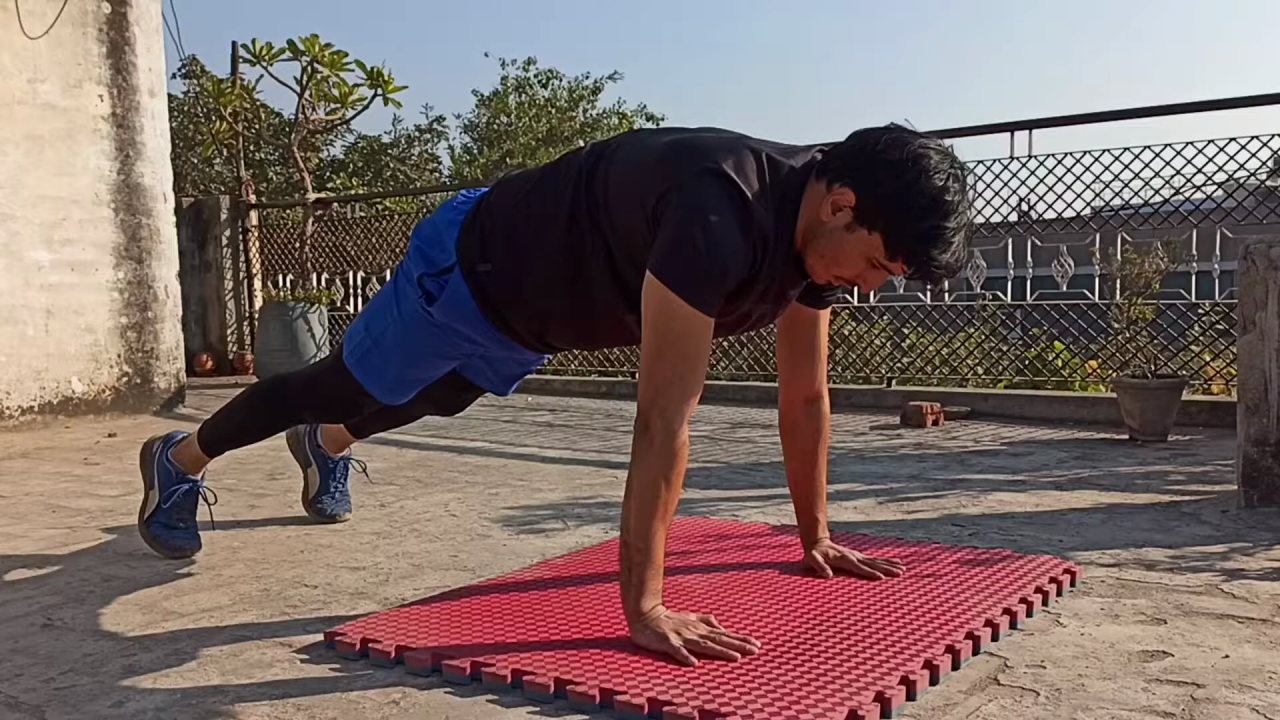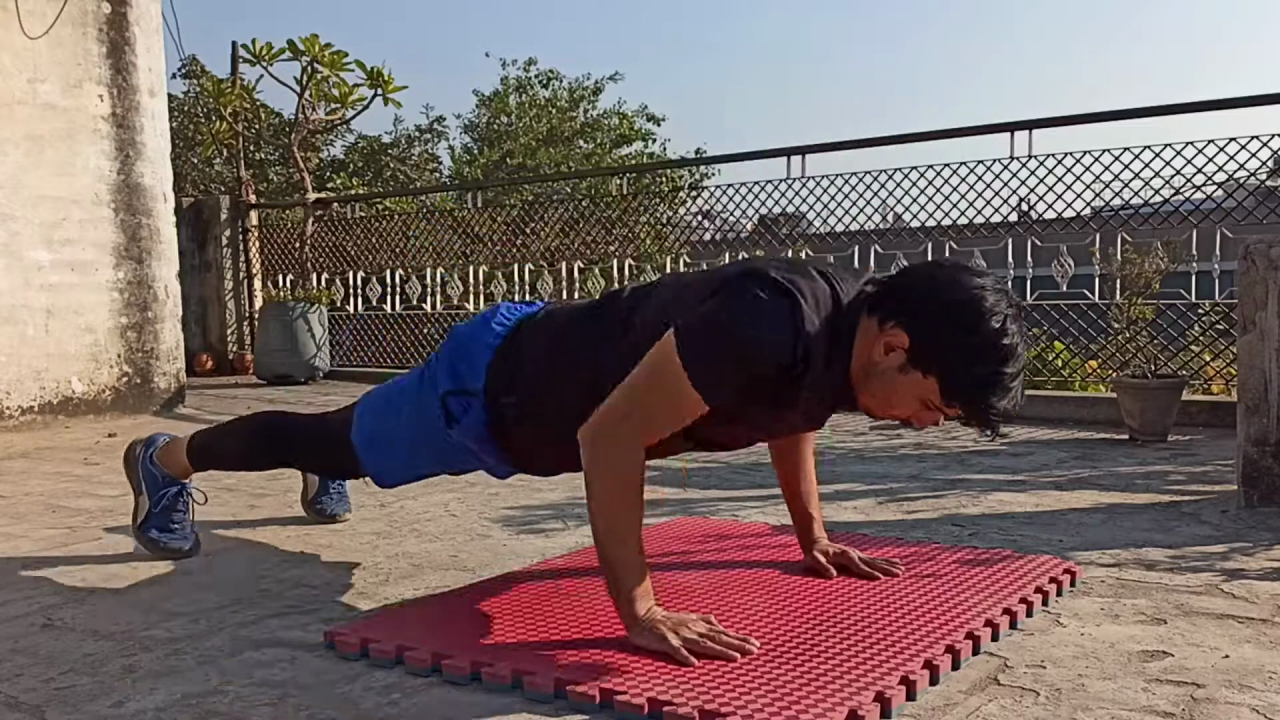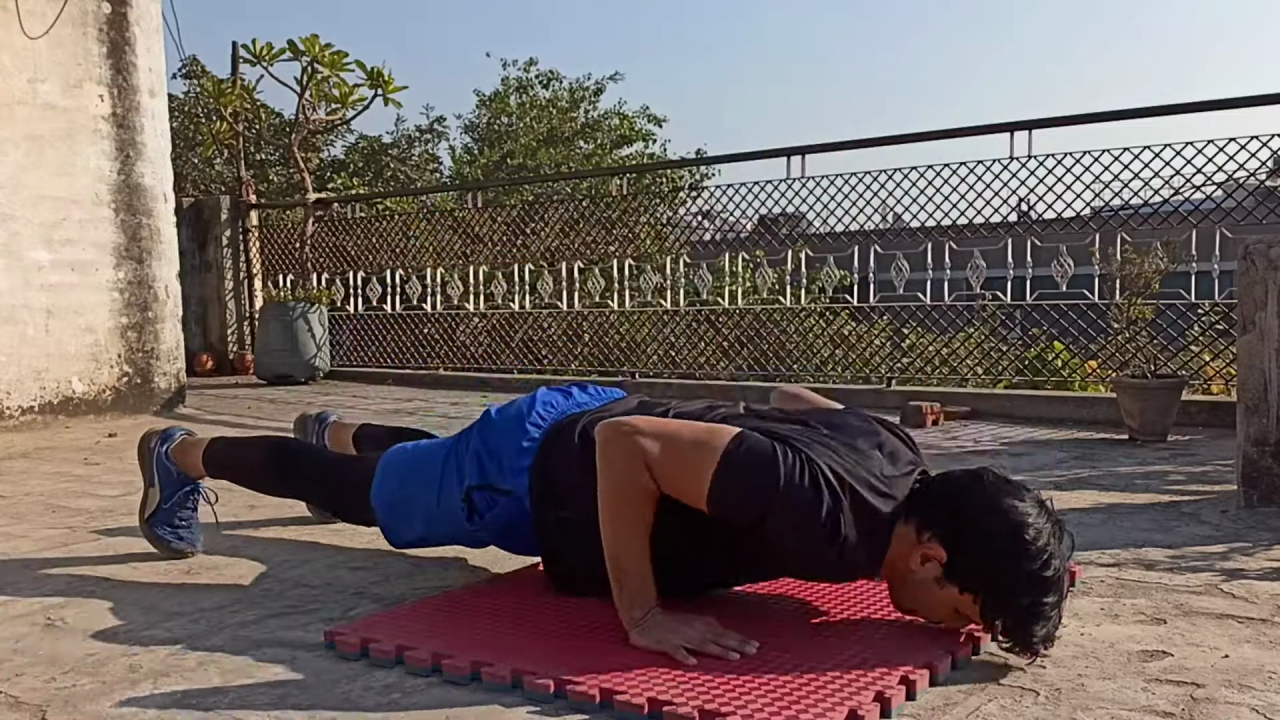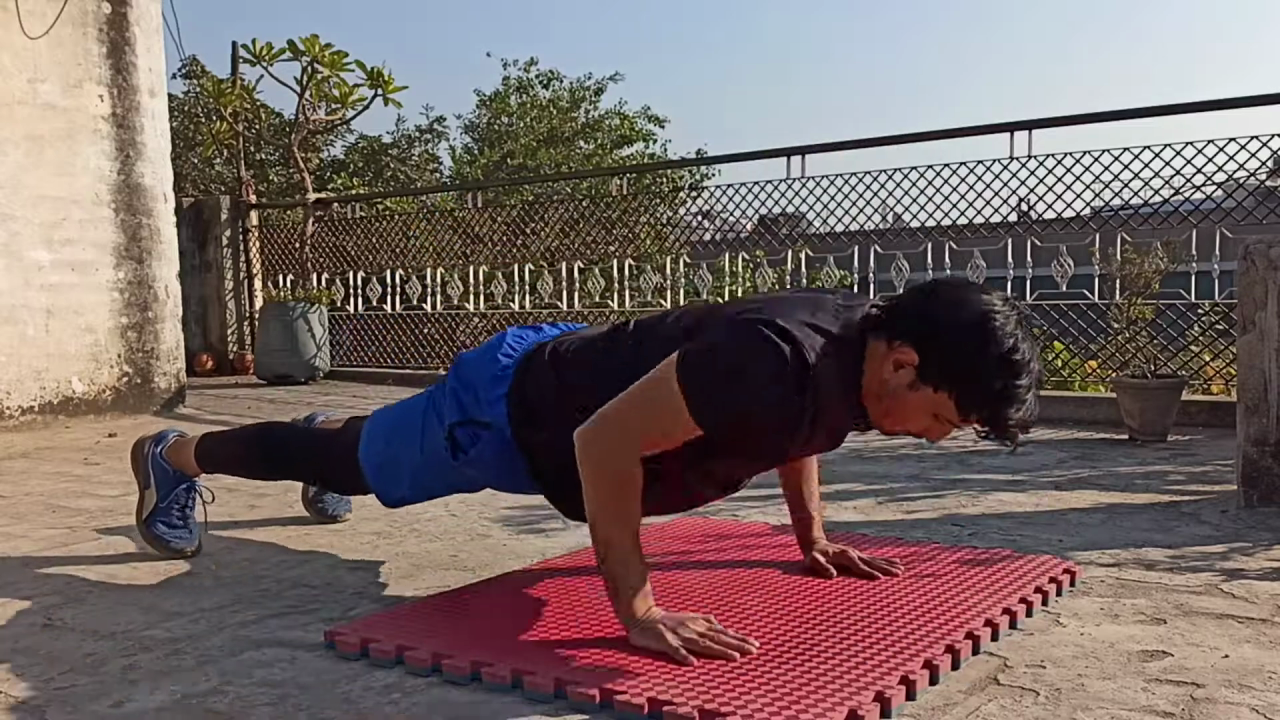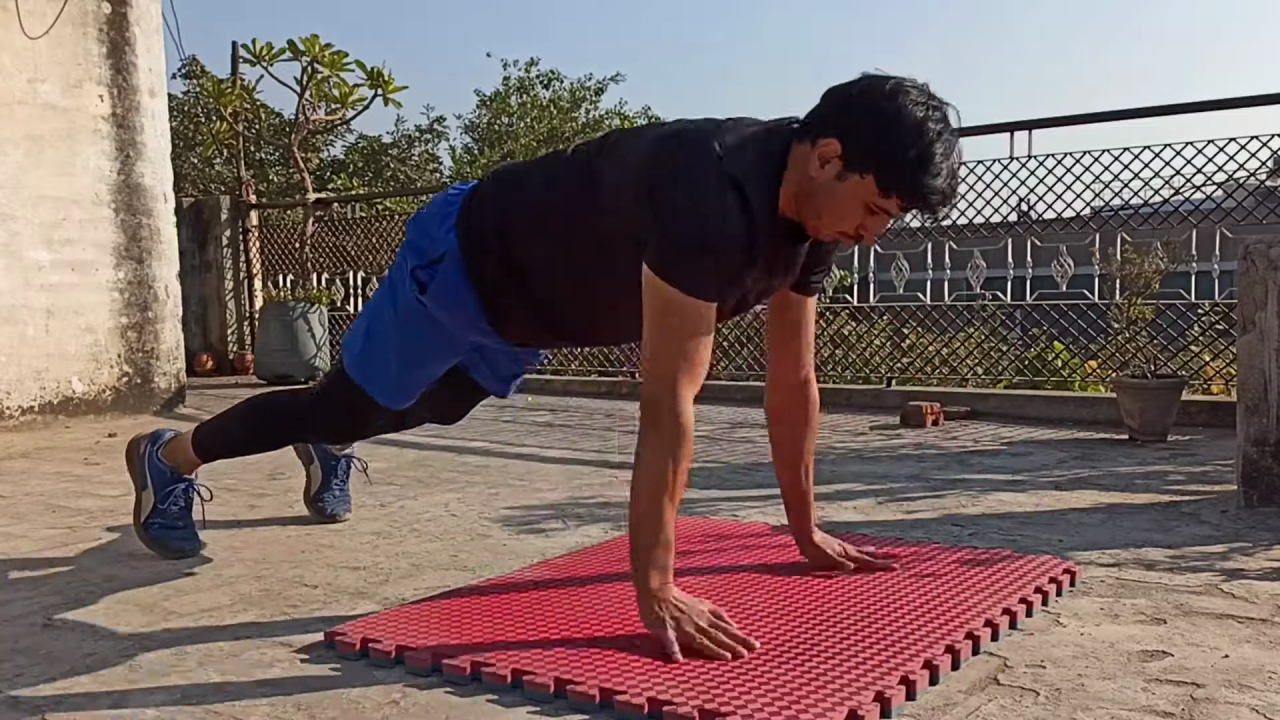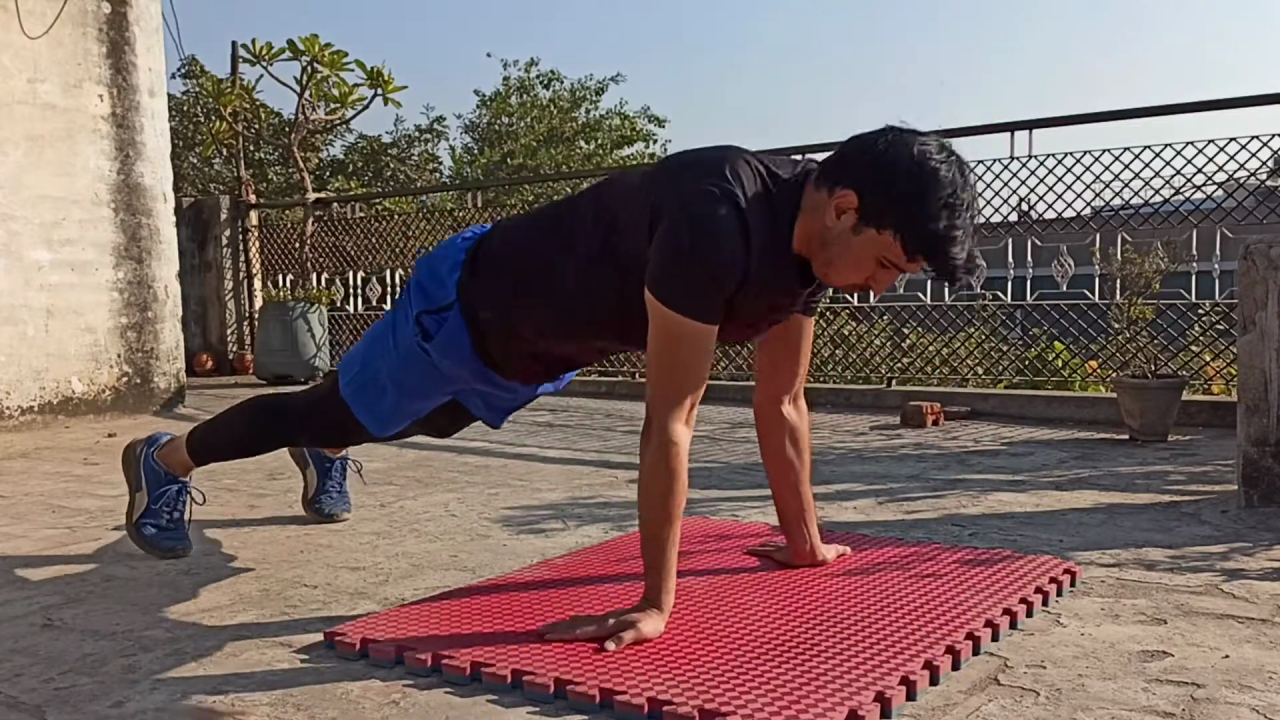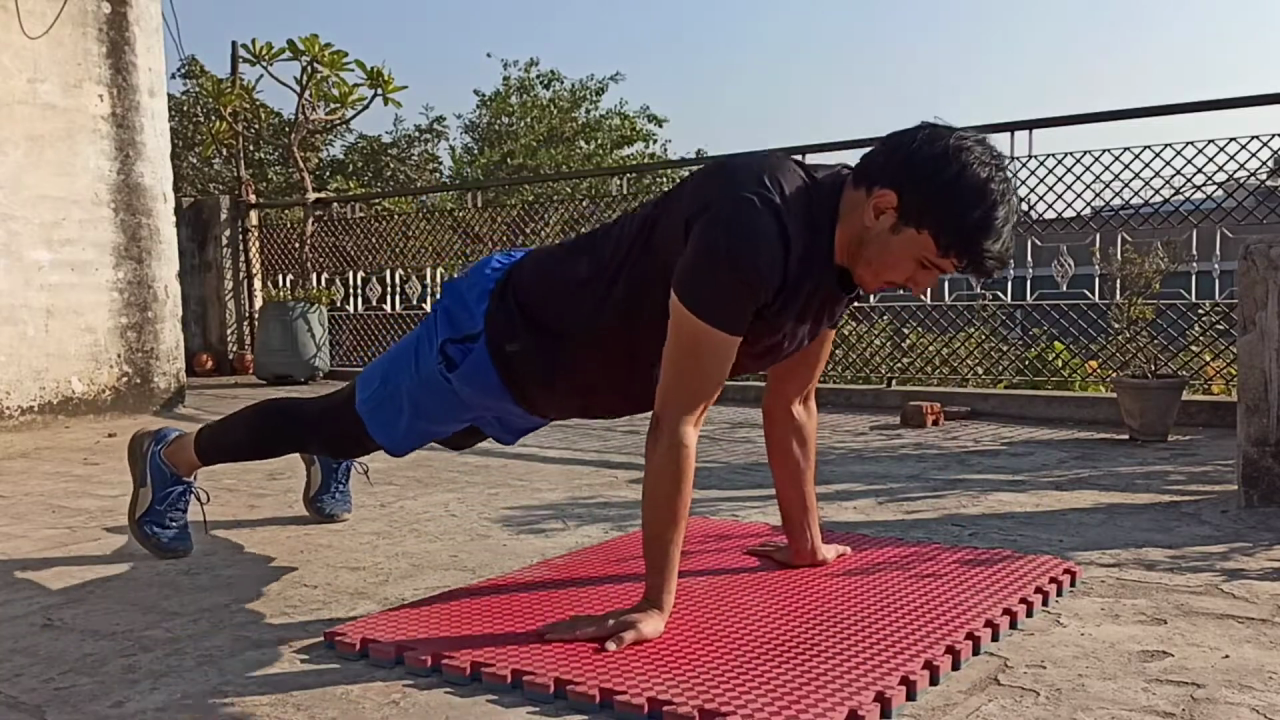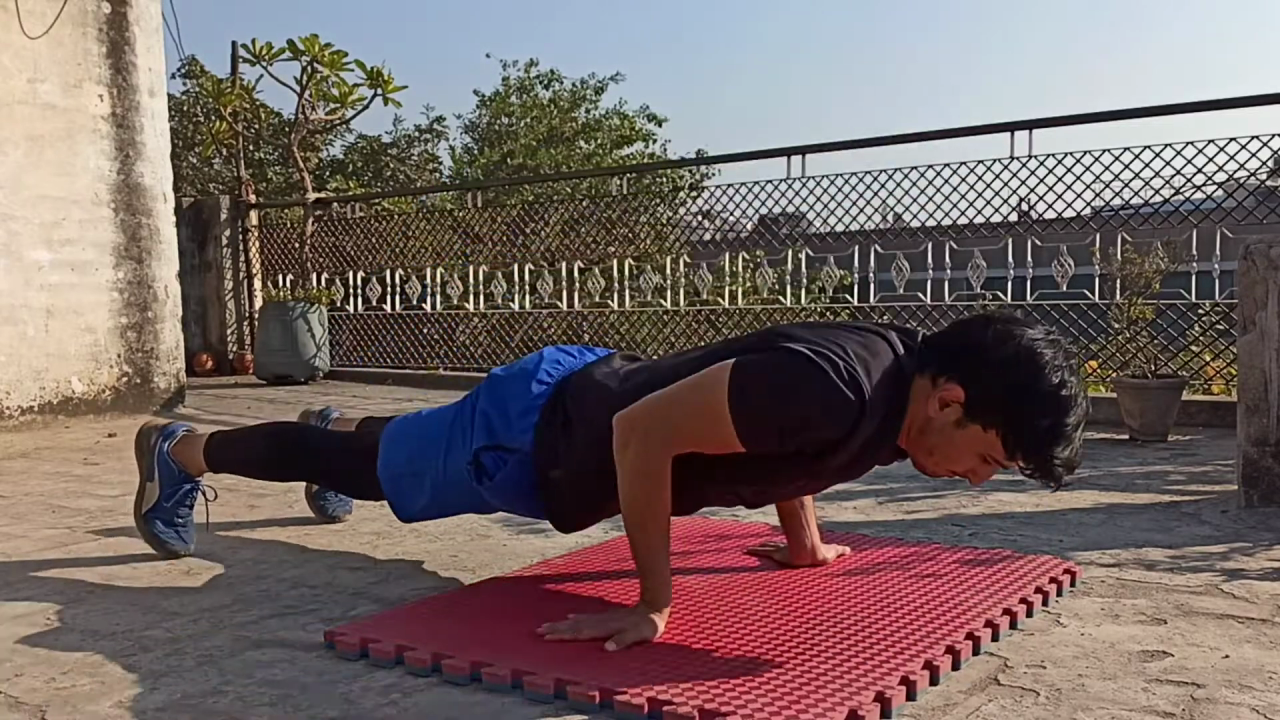
dt=0.3s
person 1, frame 1
left shoulder: (814, 232)
right shoulder: (722, 212)
left elbow: (804, 391)
right elbow: (664, 417)
left wrist: (815, 537)
right wrist: (643, 605)
left hip: (536, 306)
right hip: (472, 266)
left knee: (418, 401)
right knee: (342, 386)
left ankle: (325, 451)
right ankle: (179, 458)
person 1, frame 2
left shoulder: (849, 327)
right shoulder: (772, 320)
left elbow: (787, 419)
right elbow: (607, 436)
left wrist: (814, 540)
right wrist: (635, 603)
left hip: (550, 377)
right hip: (497, 382)
right knee: (345, 445)
left ankle: (321, 464)
right ankle: (167, 458)
person 1, frame 3
left shoulder: (898, 468)
right shoulder: (816, 505)
left elbow: (794, 398)
right elbow: (627, 445)
right wrist: (642, 615)
left hip: (585, 425)
right hip: (538, 476)
left knee: (420, 461)
right knee: (356, 492)
left ankle: (336, 431)
right ankle: (182, 453)
person 1, frame 4
left shoulder: (860, 336)
right shoulder: (779, 362)
left elbow: (795, 426)
right elbow: (605, 440)
left wrist: (812, 539)
right wrist: (636, 606)
left hip: (572, 361)
right hip: (513, 406)
right knee: (350, 467)
left ankle: (327, 432)
right ankle: (174, 455)
person 1, frame 5
left shoulder: (808, 222)
right shoulder: (713, 190)
left elbow: (793, 379)
right elbow: (671, 395)
left wrist: (807, 528)
right wrist: (656, 584)
left hip: (548, 299)
right hip: (468, 258)
left knee: (439, 400)
right knee: (342, 403)
left ankle: (330, 463)
right ankle: (168, 460)
person 1, frame 6
left shoulder: (811, 250)
right shoulder: (718, 215)
left elbow: (782, 402)
right elbow: (670, 417)
left wrist: (804, 540)
right wrist: (655, 601)
left hip: (545, 343)
right hip: (465, 307)
left knee: (432, 420)
right knee: (332, 410)
left ankle: (328, 457)
right ankle: (164, 460)
person 1, frame 7
left shoulder: (839, 253)
right shoulder: (752, 226)
left elbow: (790, 400)
right elbow: (675, 423)
left wrist: (803, 535)
right wrist: (655, 601)
left hip: (556, 348)
right hip: (498, 329)
left knee: (420, 432)
right knee: (352, 422)
left ankle: (326, 466)
right ankle: (172, 454)
person 1, frame 8
left shoulder: (892, 375)
right shoulder: (832, 388)
right elbow: (642, 433)
left wrist: (802, 541)
right wrist: (653, 602)
left hip: (592, 389)
right hip: (535, 434)
left knee: (404, 451)
right knee: (371, 480)
left ankle: (338, 421)
right ankle: (181, 449)
